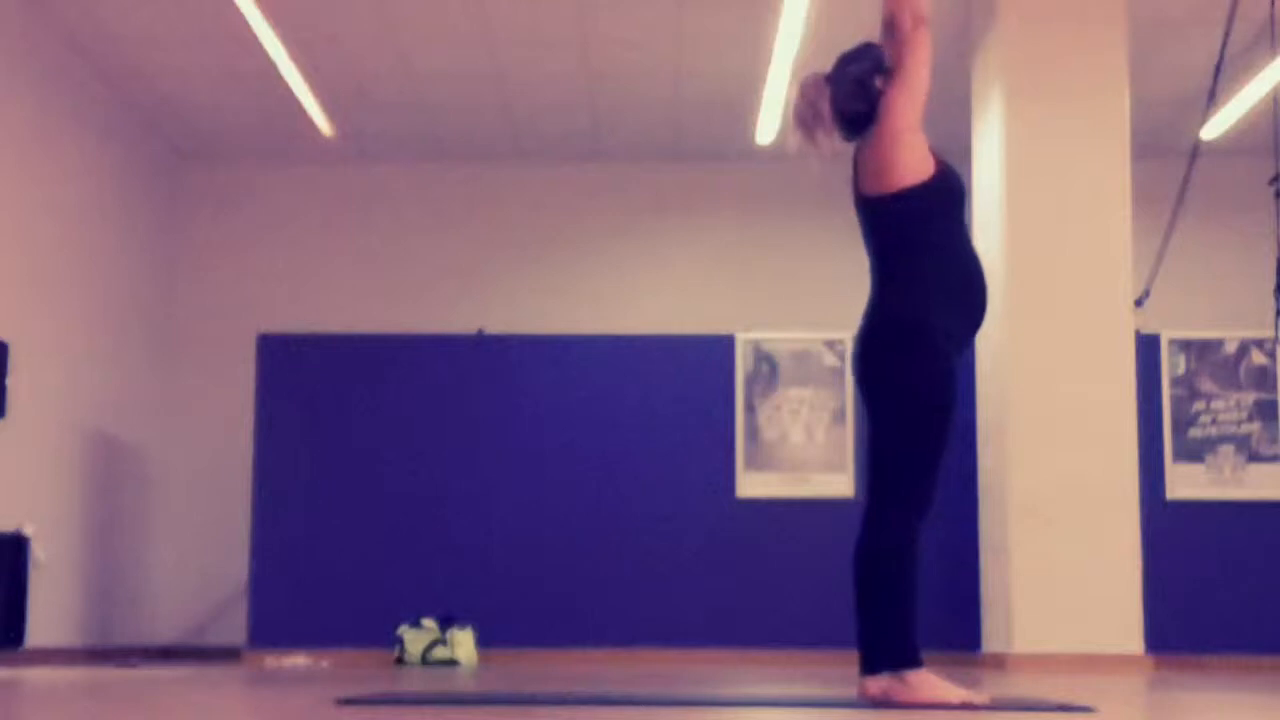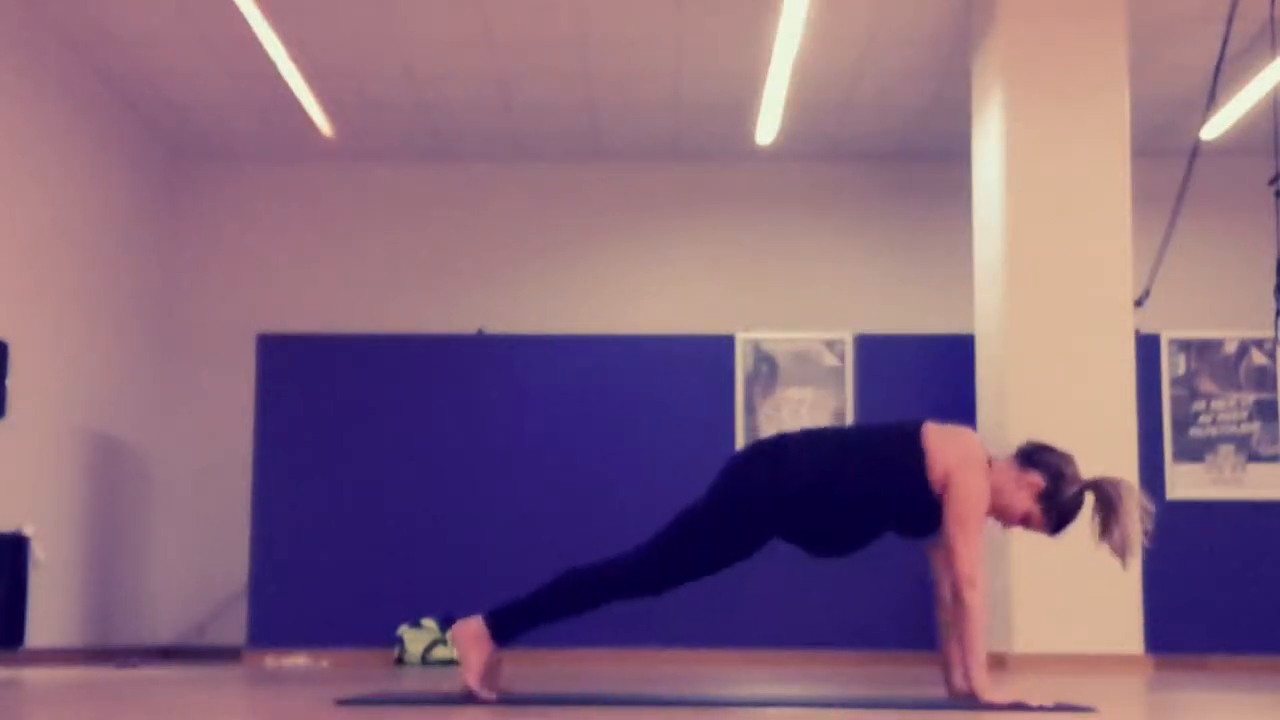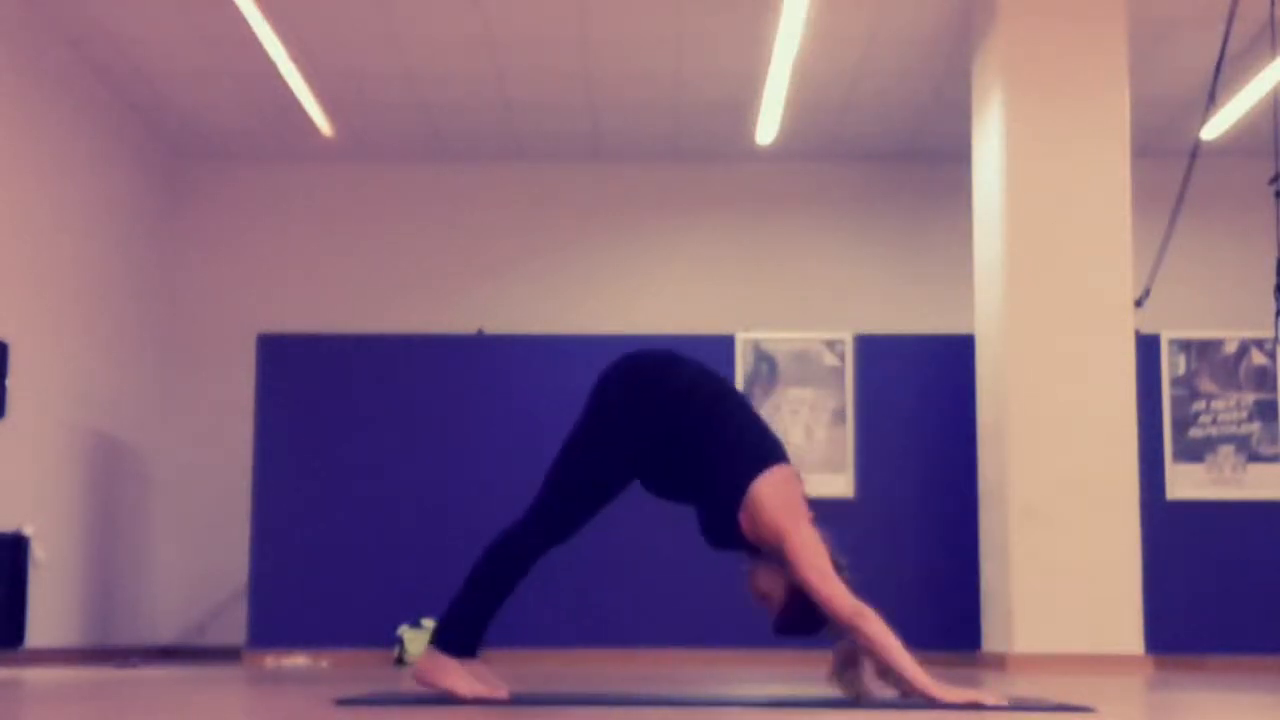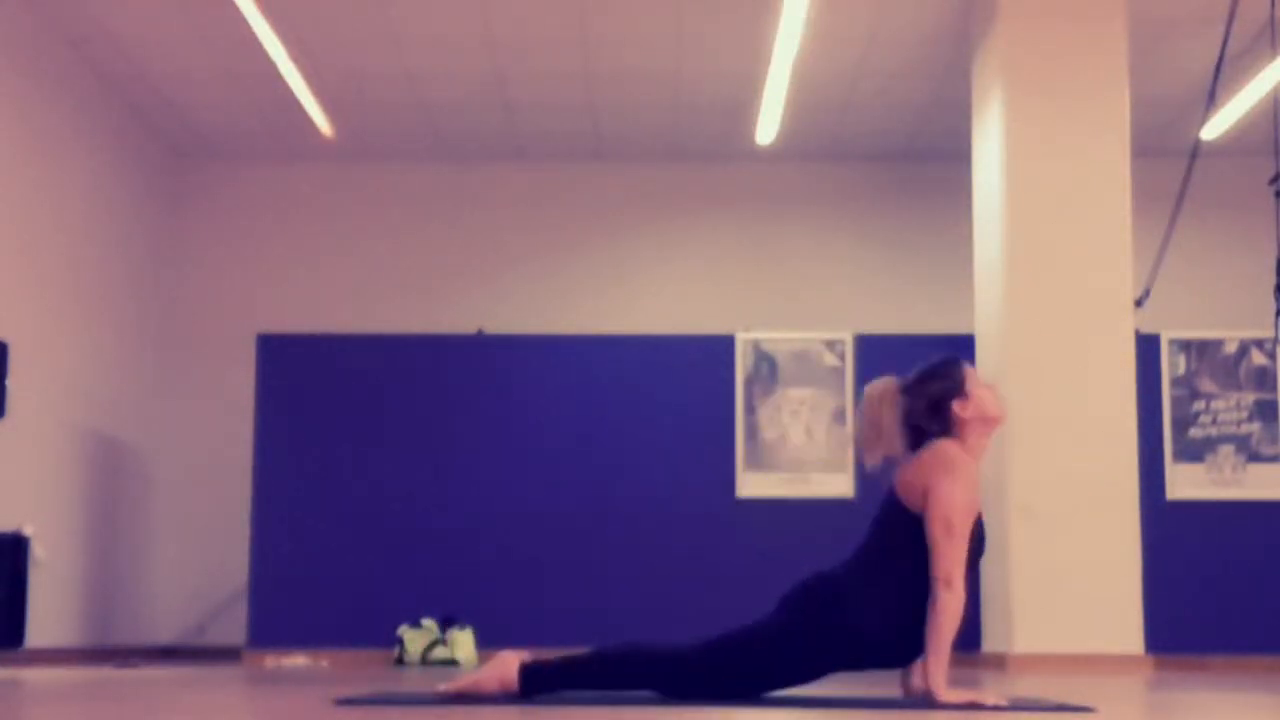
dt=1s
person 1, frame 1
left shoulder: (893, 154)
right shoulder: (891, 144)
left hip: (909, 350)
right hip: (911, 349)
left knee: (895, 509)
right knee: (899, 508)
left ankle: (883, 667)
right ankle: (898, 670)
person 1, frame 2
left shoulder: (962, 473)
right shoulder: (970, 471)
left elbow: (947, 584)
right elbow: (966, 583)
left wrist: (955, 675)
right wrist: (980, 683)
left hip: (779, 481)
right hip: (775, 483)
left knee: (644, 570)
right knee: (646, 572)
left ankle: (489, 631)
right ankle: (483, 629)
person 1, frame 3
left shoulder: (787, 523)
right shoulder: (782, 529)
left elbow: (853, 614)
right elbow: (855, 616)
left wrist: (913, 680)
right wrist: (932, 688)
left hip: (662, 402)
right hip: (645, 396)
left knee: (551, 527)
right knee: (544, 526)
left ankle: (456, 651)
right ankle: (444, 655)
person 1, frame 4
left shoulder: (940, 464)
right shoulder: (955, 469)
left elbow: (923, 580)
right elbow: (948, 582)
left wrist: (920, 669)
right wrist: (938, 681)
left hip: (836, 621)
right hip: (832, 626)
left knee: (676, 667)
right knee: (674, 674)
left ankle: (521, 667)
right ankle: (516, 674)
